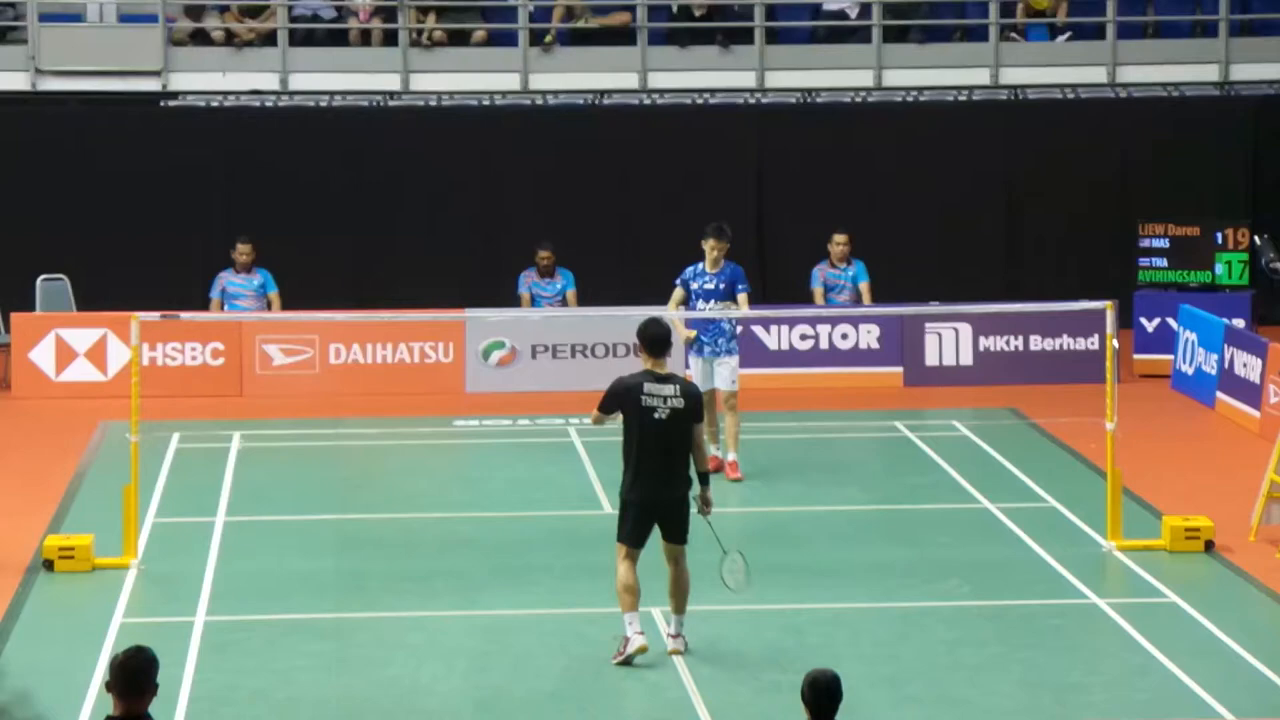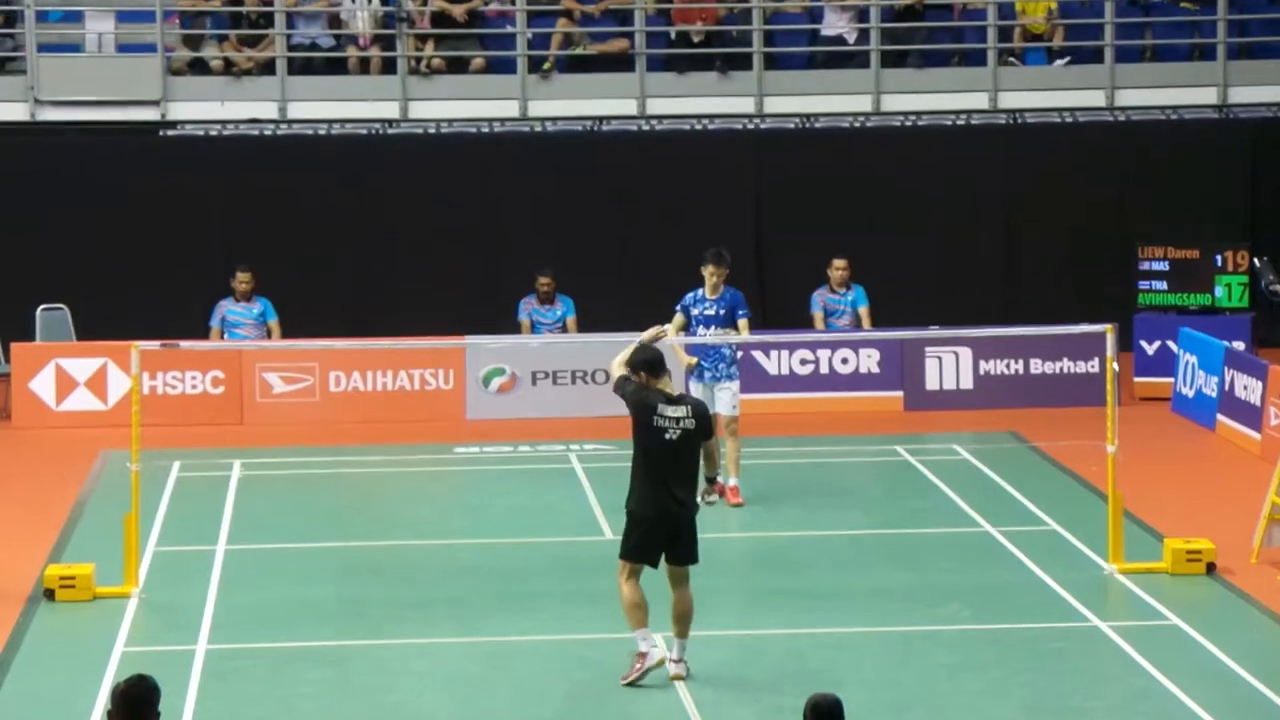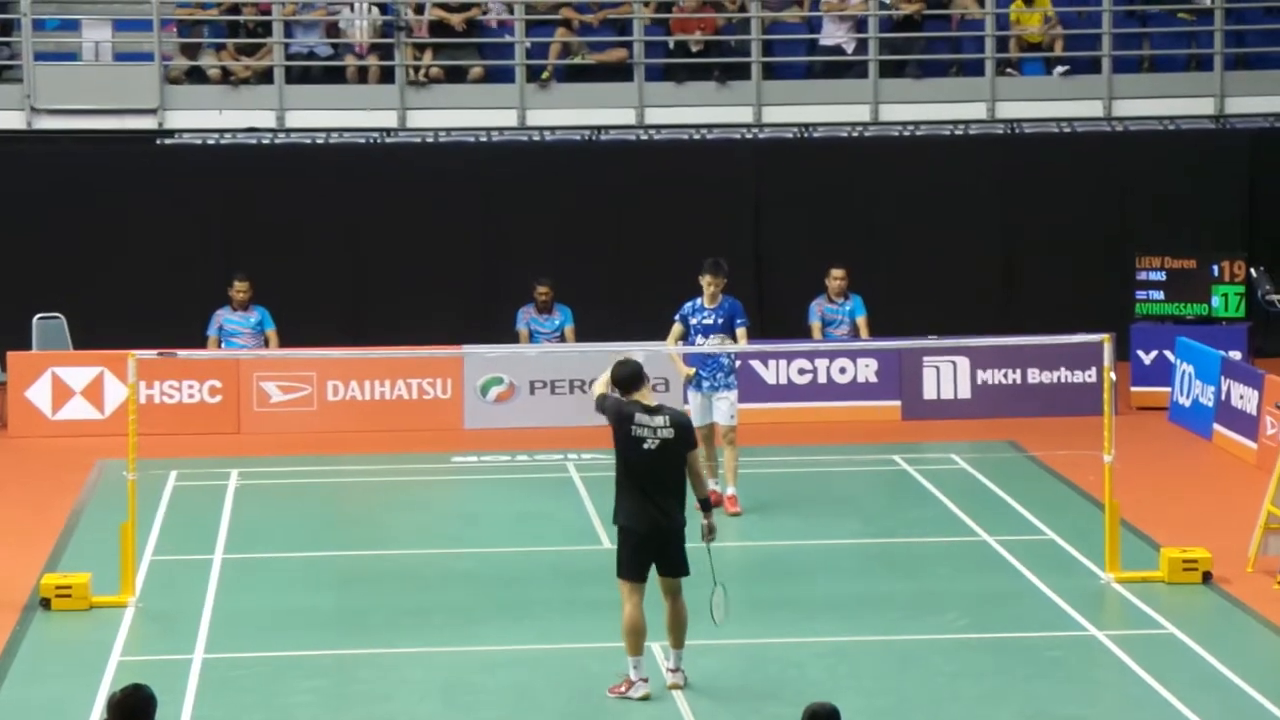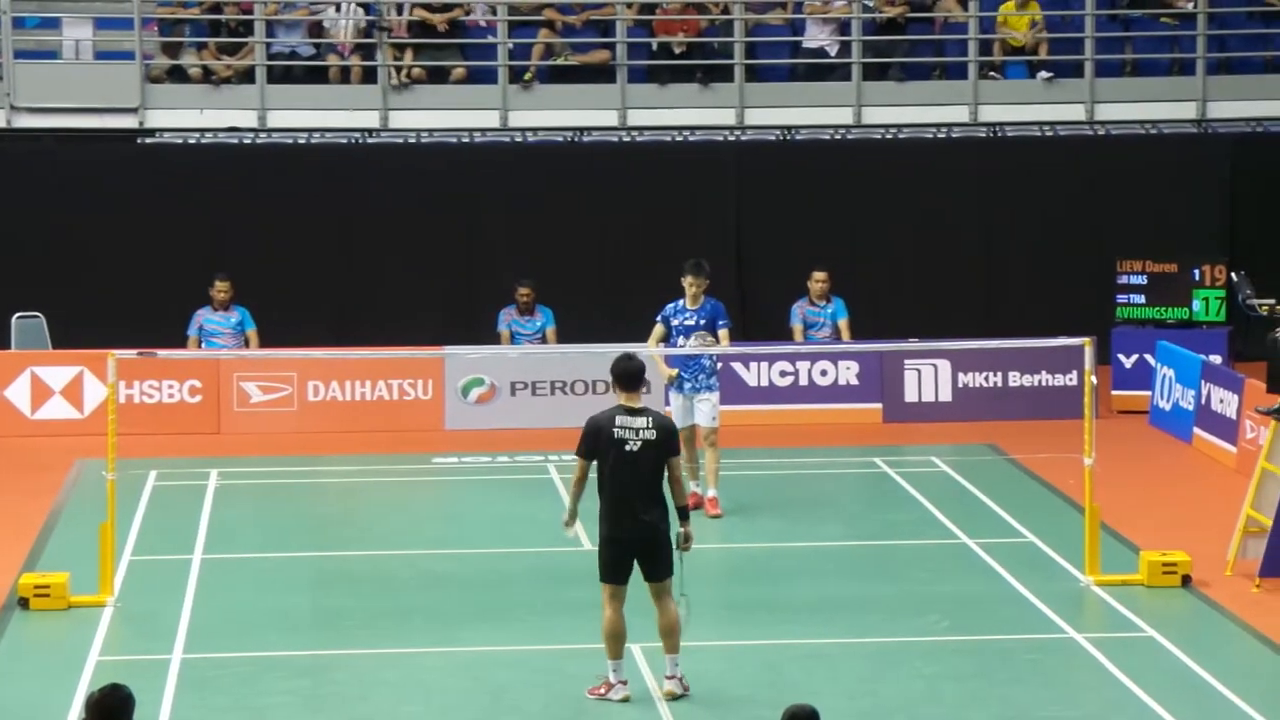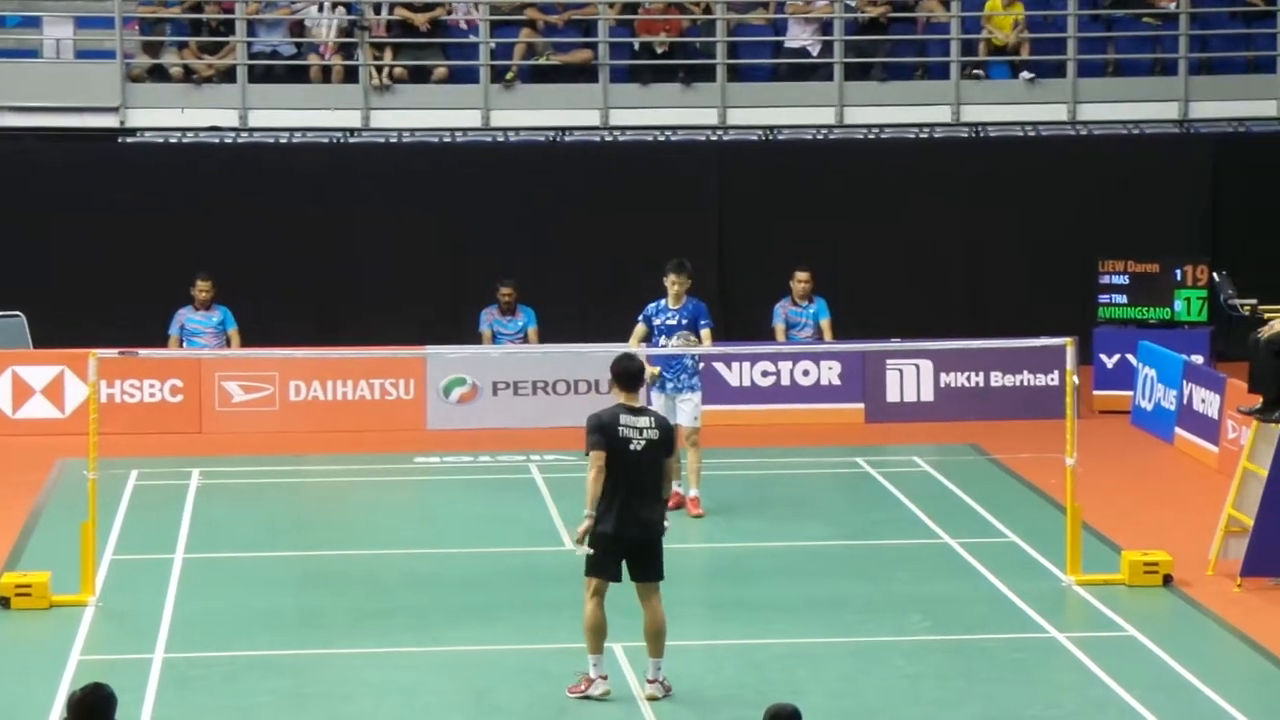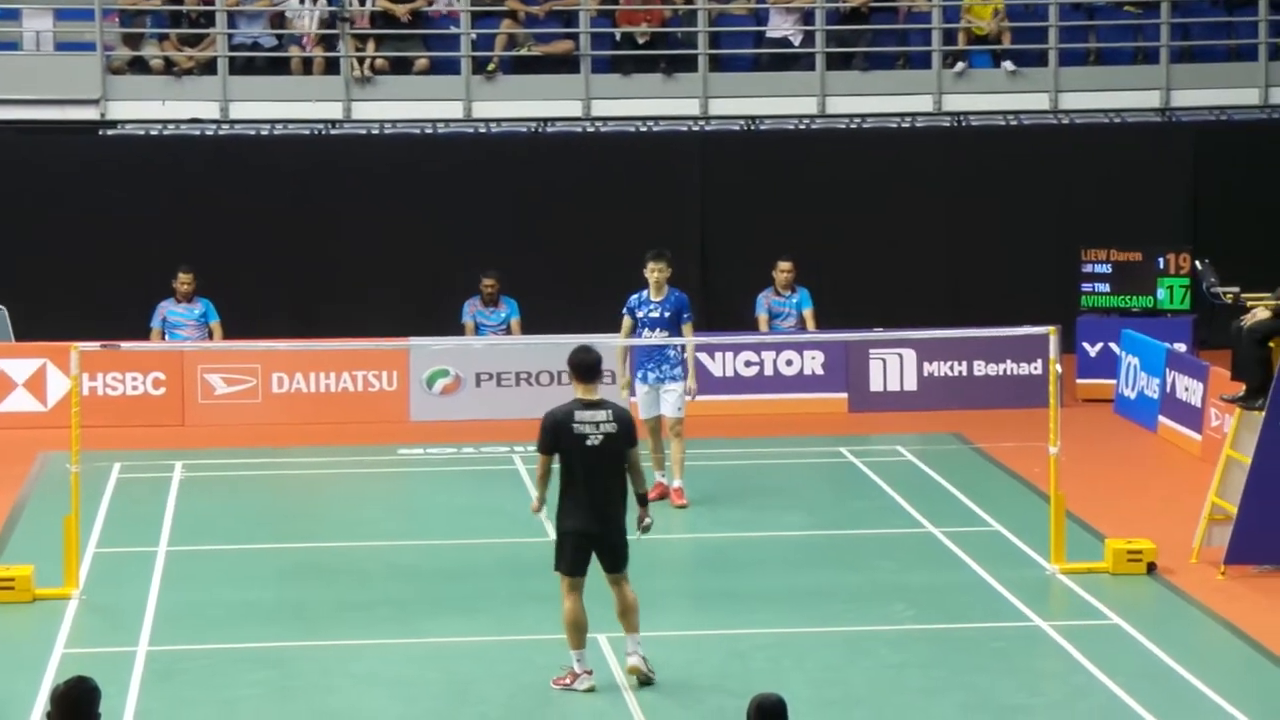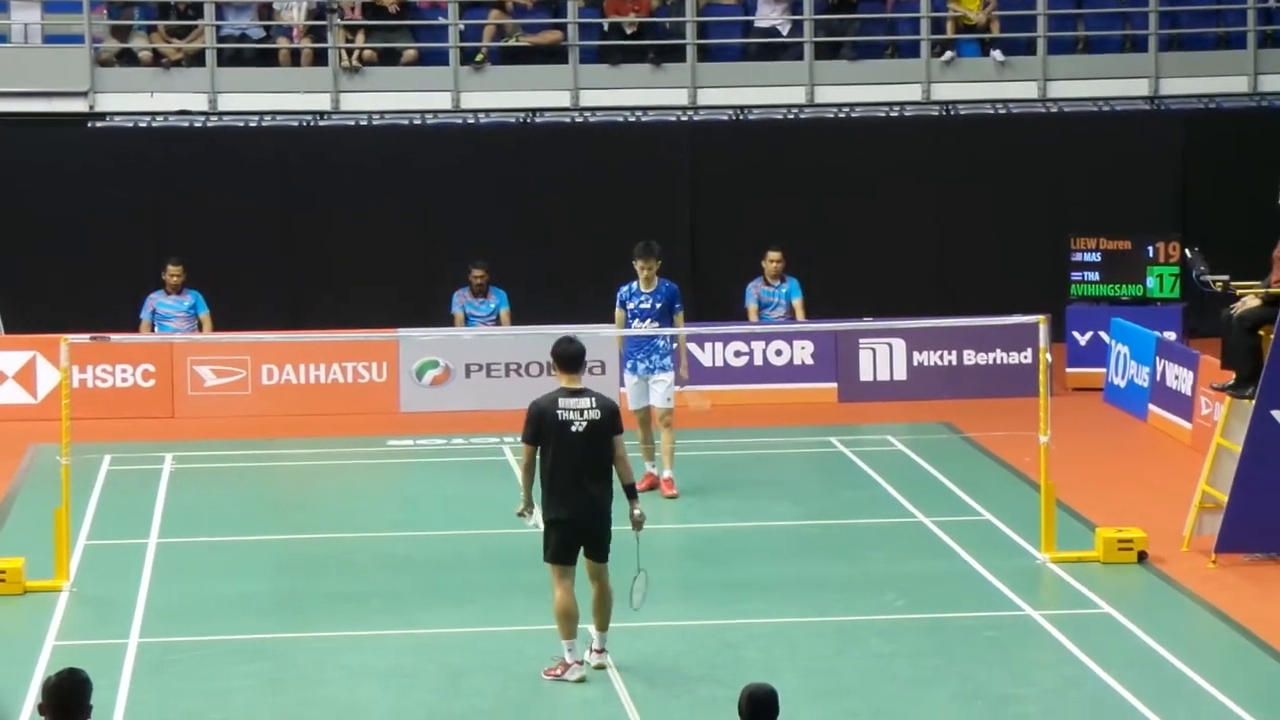
dt=0.4s
person 1, frame 1
left shoulder: (626, 386)
right shoulder: (689, 391)
left elbow: (597, 418)
right elbow: (698, 445)
left wrist: (617, 406)
right wrist: (705, 486)
left hip: (637, 491)
right hip: (676, 492)
left knee: (626, 559)
right knee: (677, 560)
left ankle: (633, 633)
right ankle: (676, 635)
person 1, frame 2
left shoulder: (641, 401)
right shoulder: (697, 408)
left elbow: (615, 367)
right elbow: (709, 453)
left wrist: (642, 340)
left hip: (646, 510)
right hip: (683, 511)
left knee: (628, 577)
right knee: (680, 583)
left ankle: (648, 648)
right ankle: (678, 660)
person 1, frame 3
left shoulder: (620, 413)
right shoulder: (679, 420)
left elbow: (597, 390)
right elbow: (695, 471)
left wrist: (615, 370)
right wrist: (707, 513)
left hip: (634, 524)
right hip: (672, 523)
left knee: (632, 598)
right knee: (674, 595)
left ankle: (637, 679)
right ankle: (675, 670)
person 1, frame 4
left shoulder: (598, 423)
right shoulder: (664, 424)
left elbow: (580, 475)
right elbow: (676, 479)
left wrist: (571, 511)
right wrist: (685, 521)
left hip: (615, 529)
right hip: (656, 528)
left knee: (613, 602)
right knee: (664, 599)
left ankle: (616, 682)
right ankle: (673, 676)
person 1, frame 5
left shoulder: (601, 420)
right shoulder: (662, 424)
left elbow: (597, 469)
right elbow: (668, 476)
left wrist: (588, 517)
right wrist: (662, 510)
left hip: (610, 525)
right hip: (649, 526)
left knee: (594, 595)
right knee: (651, 600)
left ankle: (596, 677)
right ankle: (654, 679)
person 1, frame 6
left shoulder: (556, 418)
right shoulder: (622, 416)
left elbow: (543, 470)
right elbow: (635, 468)
left wrist: (539, 498)
right wrist: (644, 506)
left hip: (573, 520)
right hip: (612, 519)
left knee: (572, 592)
right knee: (621, 583)
left ankle: (580, 671)
right ankle: (635, 654)
person 1, frame 7
left shoulder: (541, 407)
right shoulder: (606, 405)
left elbow: (528, 461)
right elbow: (620, 458)
left wrist: (526, 498)
right wrist: (633, 500)
left hip: (560, 509)
right hip: (598, 507)
left knee: (562, 582)
right knee: (599, 576)
left ankle: (571, 661)
right ankle: (599, 649)
person 2, frame 1
left shoulder: (735, 272)
right shoulder: (691, 273)
left elbow: (744, 306)
right elbow: (672, 305)
left wrist: (738, 311)
right wrist: (682, 329)
left hip: (725, 346)
right hip: (698, 346)
left knee: (729, 401)
right knee: (706, 402)
left ankle: (732, 459)
right ankle: (714, 455)
person 2, frame 2
left shoulder: (735, 297)
right shoulder: (690, 299)
left elbow: (744, 331)
right elbow: (672, 331)
left wrist: (738, 337)
right wrist: (682, 356)
left hip: (726, 372)
right hip: (699, 372)
left knee: (730, 426)
left ankle: (733, 484)
right ankle: (714, 481)
person 2, frame 3
left shoulder: (733, 306)
right shoulder: (689, 308)
left elbow: (743, 341)
right elbow: (671, 341)
left wrist: (734, 346)
right wrist: (681, 366)
left hip: (724, 381)
right hip: (697, 382)
left knee: (728, 436)
right knee: (704, 437)
left ankle: (731, 493)
right ankle: (714, 489)
person 2, frame 4
left shoulder: (715, 308)
right shoulder: (671, 310)
left elbow: (725, 343)
right elbow: (652, 342)
left wrist: (715, 345)
right wrist: (663, 368)
left hip: (706, 383)
right hip: (678, 383)
left knee: (709, 438)
right knee: (686, 439)
left ankle: (712, 496)
right ankle: (694, 491)
person 2, frame 5
left shoulder: (697, 308)
right shoulder: (652, 309)
left elbow: (707, 343)
right elbow: (634, 341)
left wrist: (698, 347)
right wrist: (644, 366)
left hip: (688, 383)
right hip: (661, 383)
left knee: (691, 438)
left ankle: (693, 495)
right ankle: (677, 491)
person 2, frame 6
left shoulder: (680, 300)
right shoulder: (635, 301)
left elbow: (688, 339)
right elbow: (625, 338)
left wrist: (691, 375)
right wrist: (622, 372)
left hip: (672, 374)
right hip: (644, 374)
left knee: (675, 428)
right knee: (652, 430)
left ankle: (677, 486)
right ankle: (660, 481)
person 2, frame 7
left shoulder: (670, 290)
right shoulder: (625, 292)
left elbow: (679, 329)
left wrist: (684, 364)
right wrist: (624, 359)
left hip: (661, 365)
right hip: (633, 366)
left knee: (665, 419)
right knee: (641, 420)
left ankle: (667, 476)
right ankle: (650, 472)
